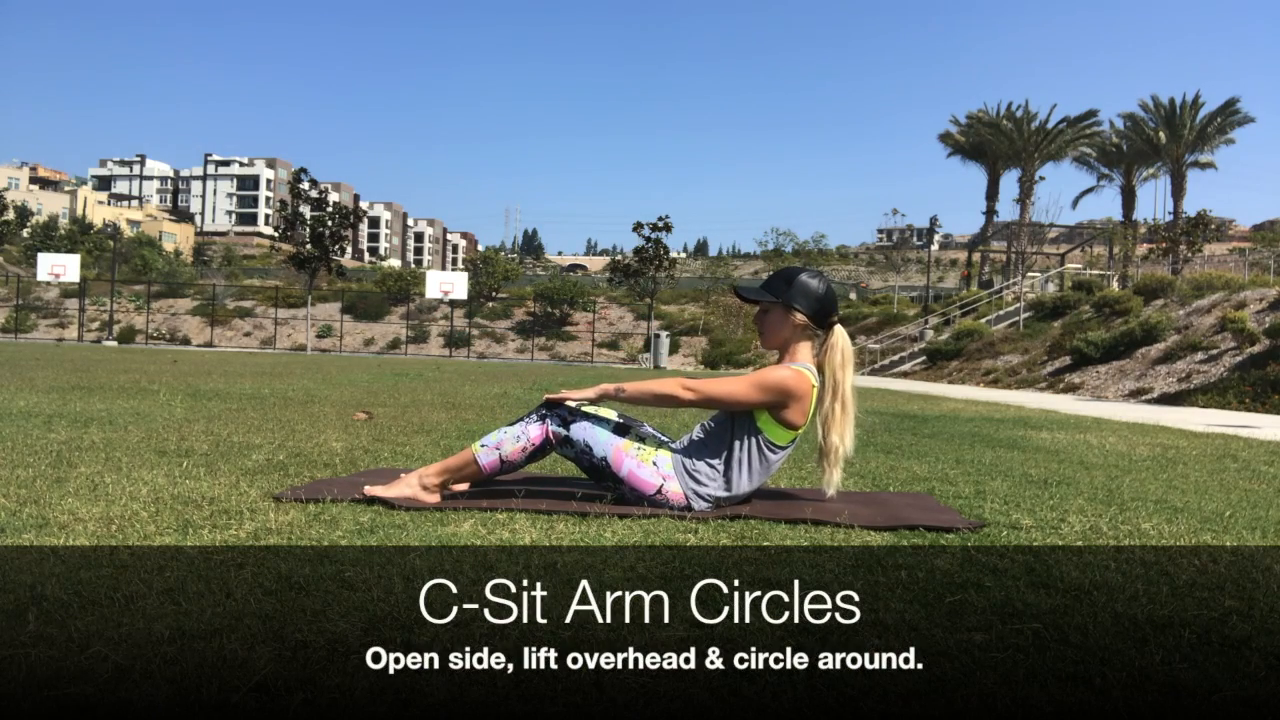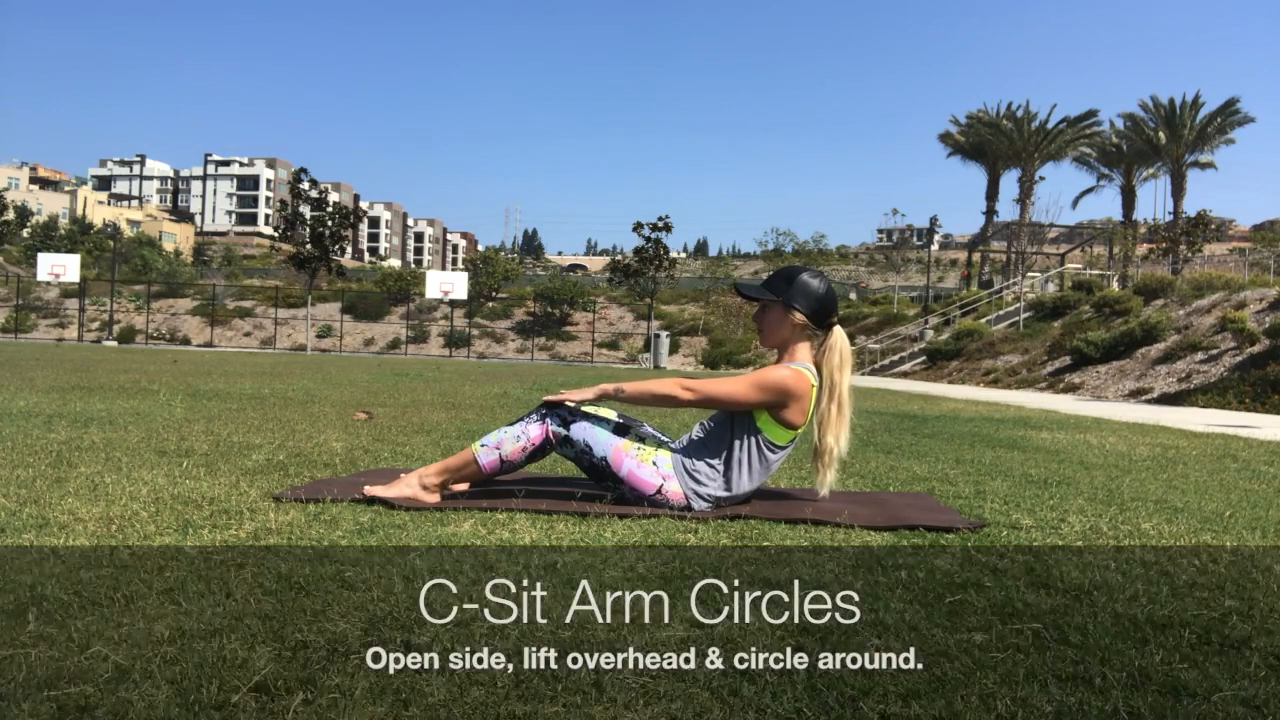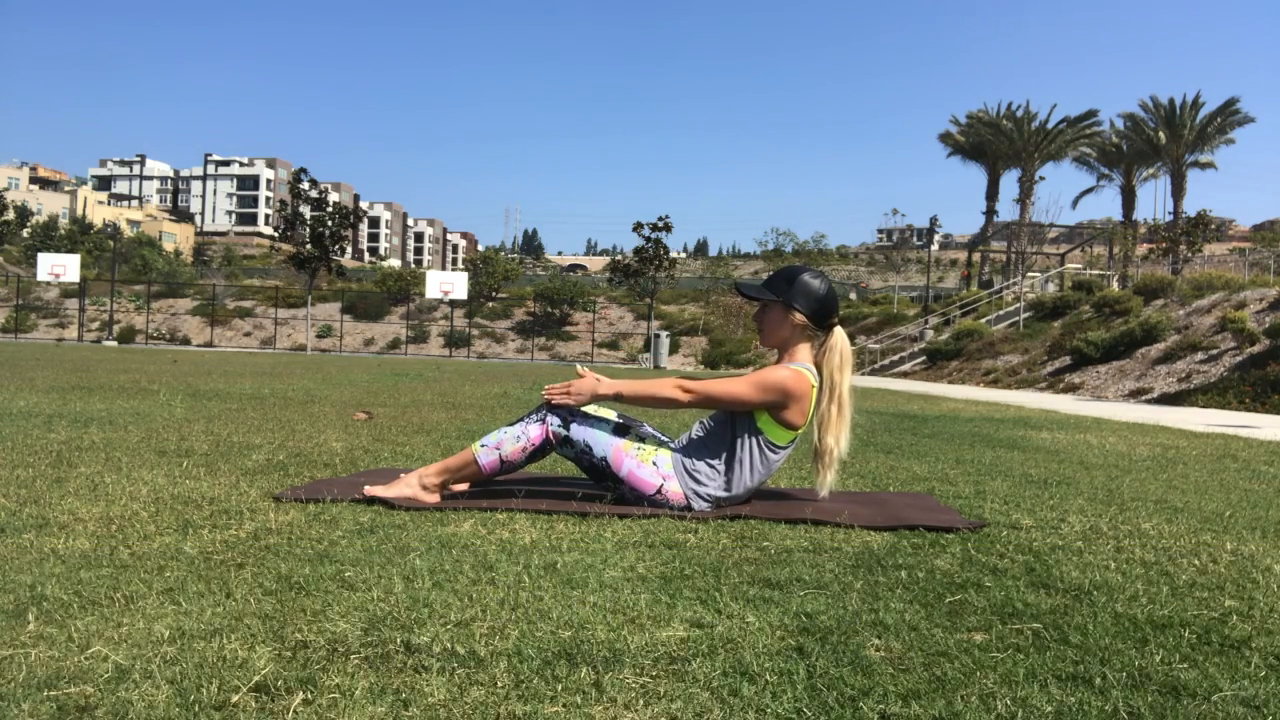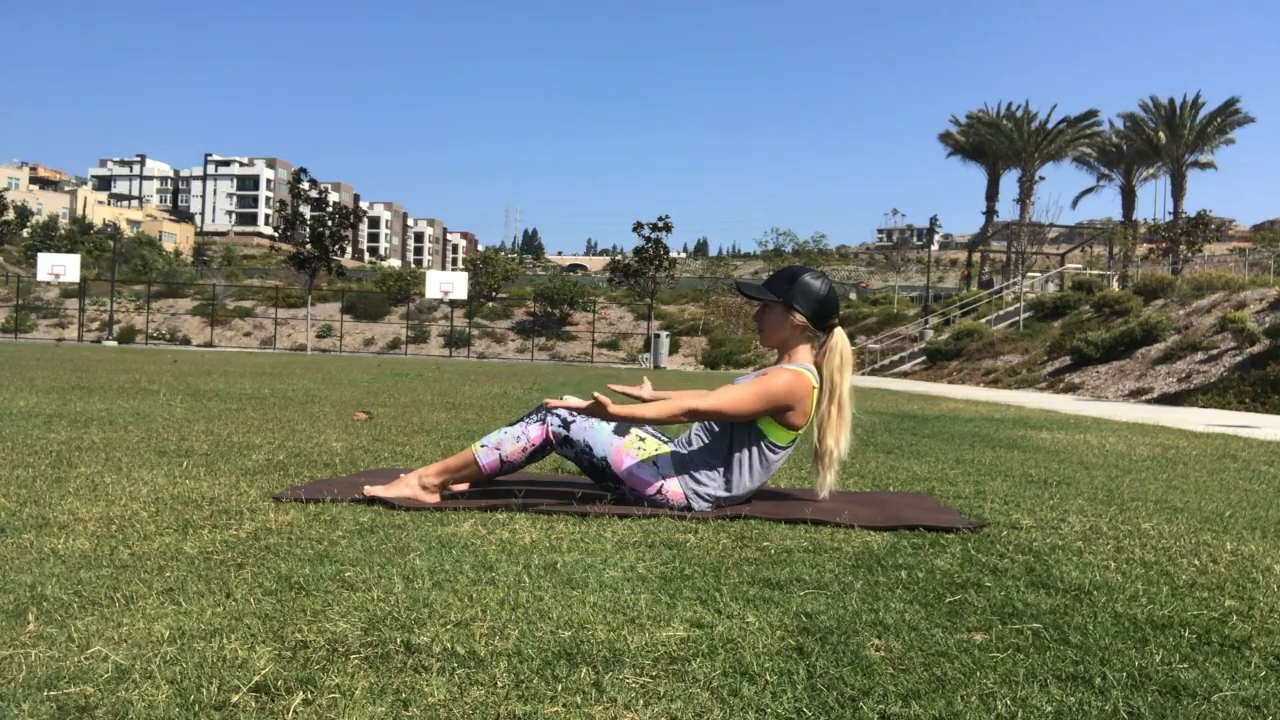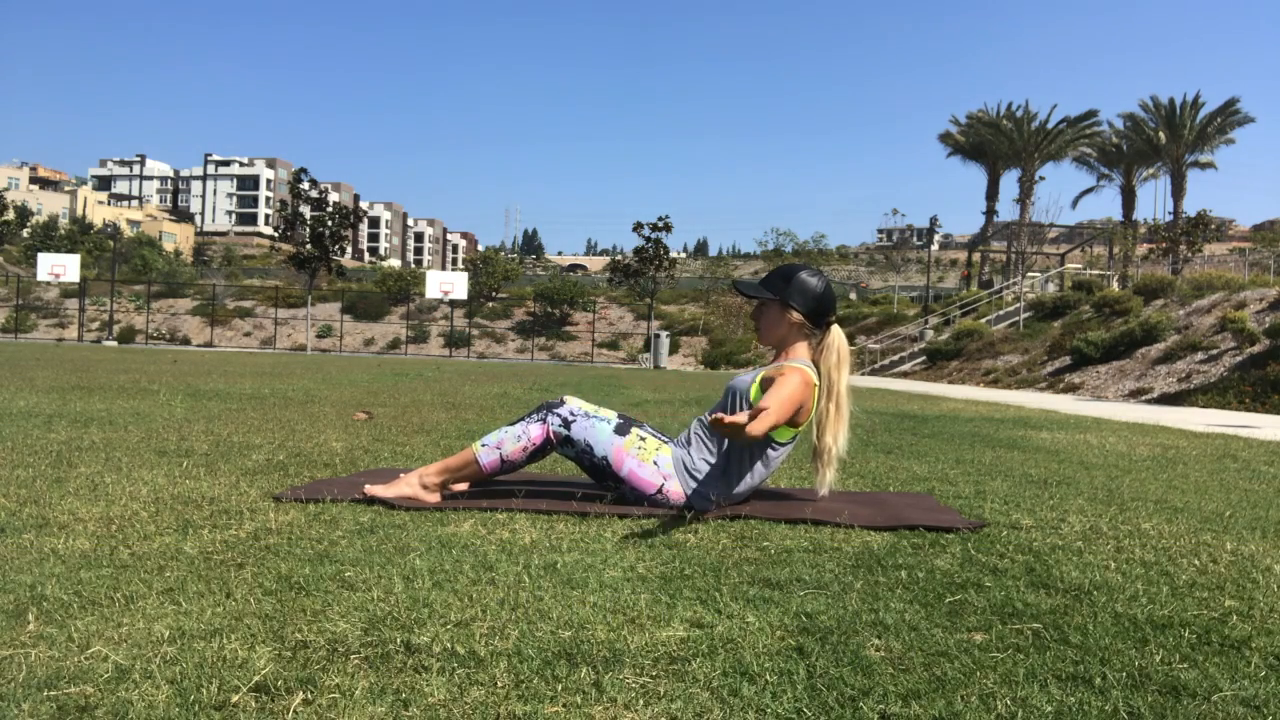
dt=0.4s
person 1, frame 1
left shoulder: (789, 380)
right shoulder: (788, 374)
left elbow: (685, 391)
right elbow: (695, 394)
left wrist: (604, 390)
right wrist: (604, 394)
left hip: (684, 486)
right hip: (684, 466)
left knee: (555, 422)
right knee: (563, 411)
left ankle: (430, 479)
right ankle: (452, 474)
person 1, frame 2
left shoulder: (789, 380)
right shoulder: (787, 375)
left elbow: (686, 392)
right elbow: (704, 397)
left wrist: (604, 390)
right wrist: (604, 395)
left hip: (683, 487)
right hip: (683, 466)
left knee: (557, 420)
right knee: (567, 413)
left ankle: (430, 480)
right ankle: (454, 474)
person 1, frame 3
left shoulder: (789, 381)
right shoulder: (786, 374)
left elbow: (685, 393)
right elbow: (701, 393)
left wrist: (604, 389)
right wrist: (610, 389)
left hip: (682, 487)
right hip: (683, 466)
left knee: (556, 420)
right knee: (567, 412)
left ankle: (429, 479)
right ankle: (455, 473)
person 1, frame 4
left shoulder: (792, 383)
right shoulder: (785, 375)
left elbow: (694, 409)
right elbow: (721, 400)
left wrist: (620, 410)
right wrist: (650, 395)
left hip: (682, 487)
right hip: (682, 463)
left knee: (556, 423)
right knee: (563, 411)
left ankle: (428, 480)
right ankle: (454, 475)
person 1, frame 5
left shoulder: (795, 378)
right shoulder: (787, 370)
left elbow: (761, 423)
left wrist: (745, 423)
left hip: (685, 485)
right hip: (681, 463)
left knee: (555, 421)
right knee: (565, 408)
left ankle: (429, 480)
right ankle: (453, 474)
